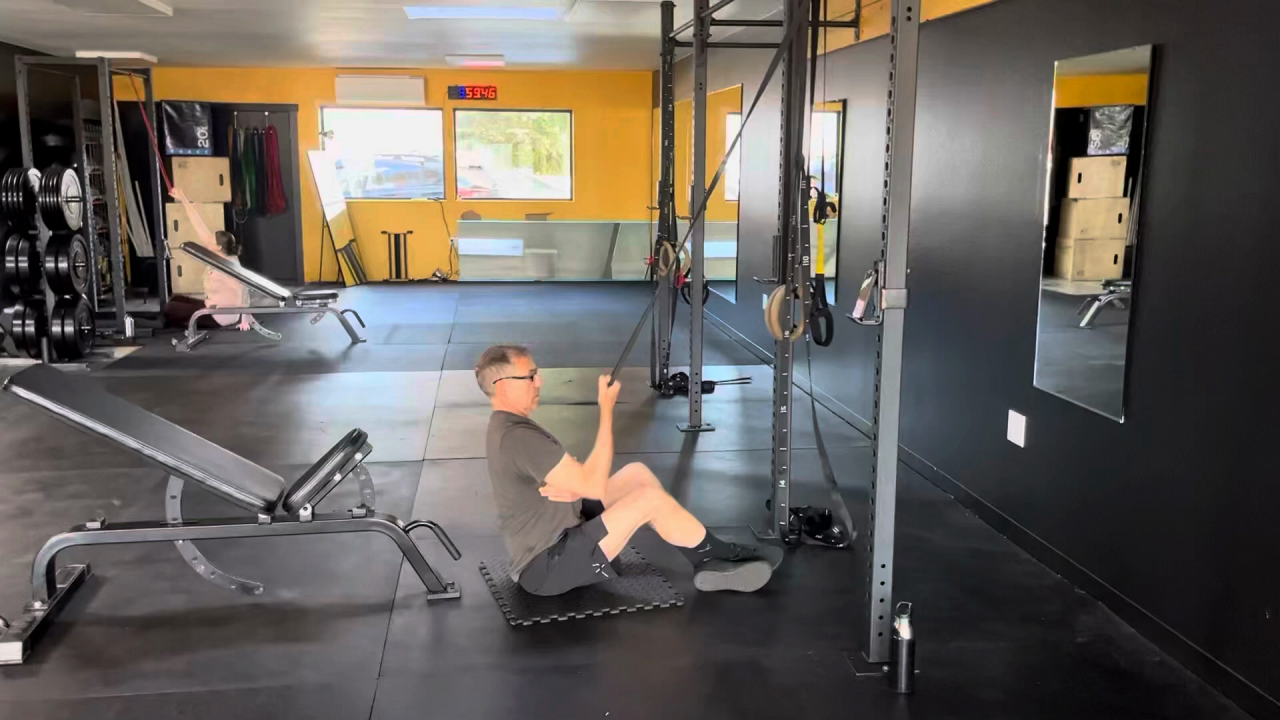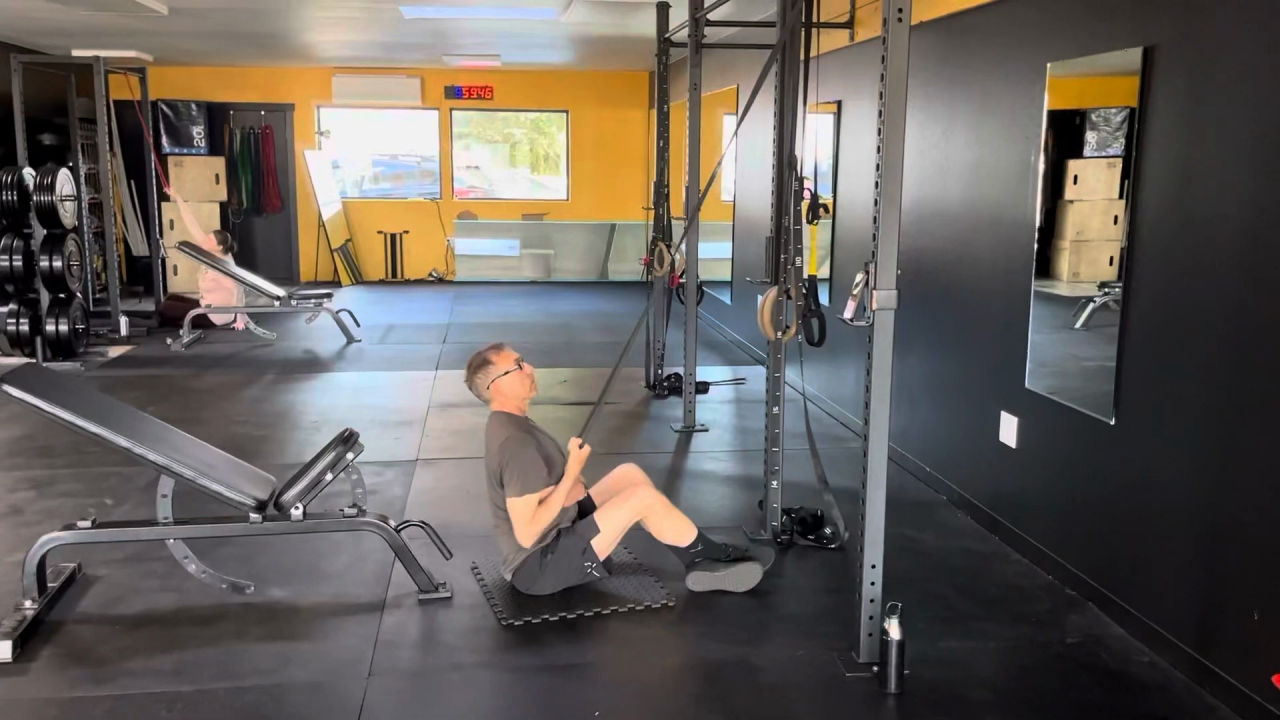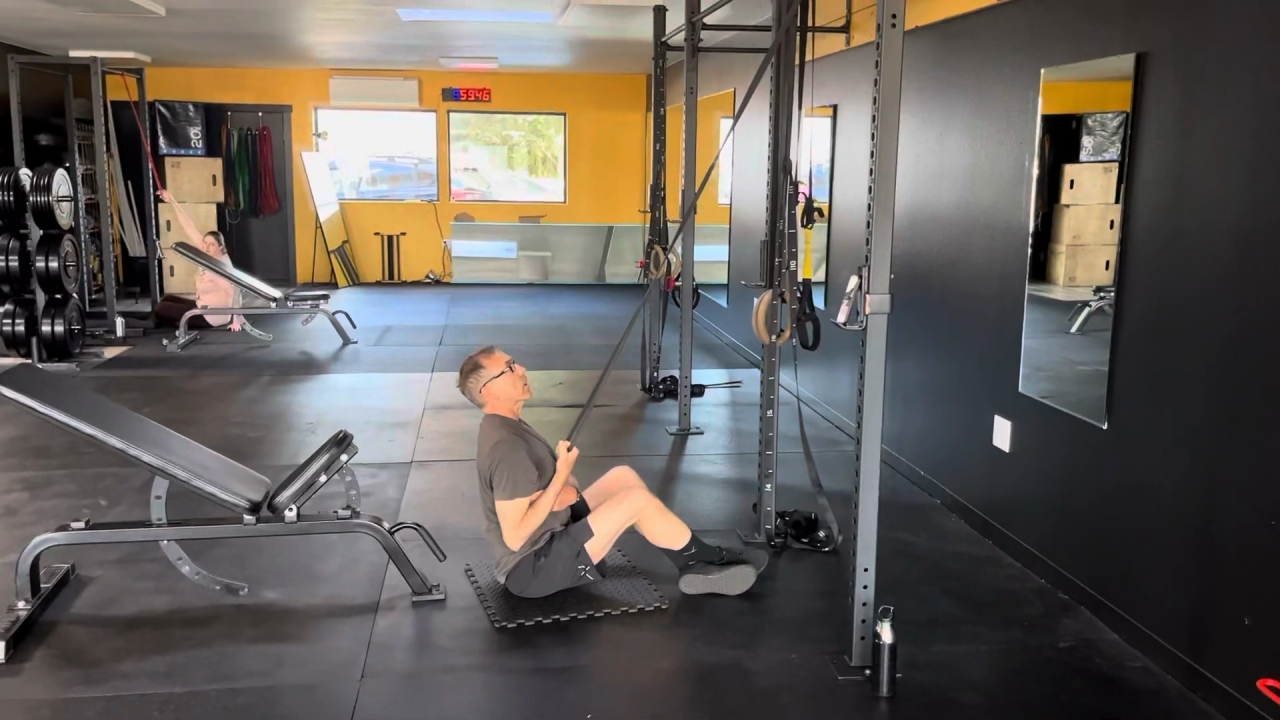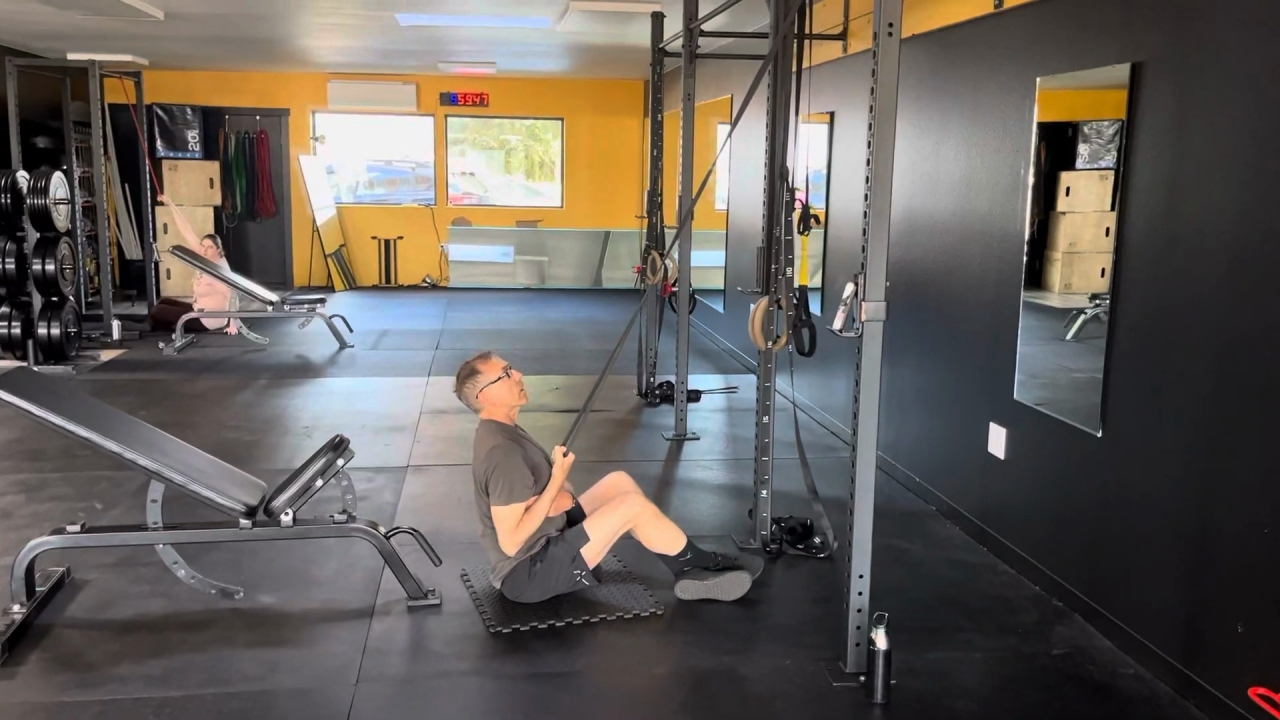
dt=0.3s
person 1, frame 1
left shoulder: (511, 426)
right shoulder: (516, 438)
left elbow: (569, 477)
right elbow: (598, 487)
left wrist: (575, 485)
right wrist: (605, 409)
left hip: (555, 538)
right hip: (546, 566)
left knee: (636, 473)
right knee: (650, 498)
left ankle: (713, 560)
right ankle: (725, 556)
person 1, frame 2
left shoulder: (513, 423)
right shoulder: (514, 442)
left elbow: (550, 478)
right elbow: (526, 534)
left wrist: (573, 488)
right wrist: (574, 473)
left hip: (550, 539)
right hip: (538, 566)
left knee: (628, 474)
right knee: (643, 496)
left ankle: (704, 562)
right ankle: (716, 555)
person 1, frame 3
left shoulder: (510, 426)
right shoulder: (506, 447)
left elbow: (553, 482)
right elbow: (514, 536)
left wrist: (568, 492)
right wrist: (561, 478)
left hip: (547, 538)
right hip: (532, 569)
left knee: (622, 477)
right knee: (637, 500)
left ankle: (699, 564)
right ankle: (712, 559)
person 1, frame 4
left shoulder: (505, 431)
right shoulder: (501, 452)
left elbow: (549, 487)
right elbow: (510, 542)
left wrist: (564, 498)
right wrist: (558, 482)
left hip: (543, 544)
right hip: (528, 574)
left knee: (618, 482)
right knee: (633, 505)
left ankle: (693, 569)
right ankle: (705, 564)
